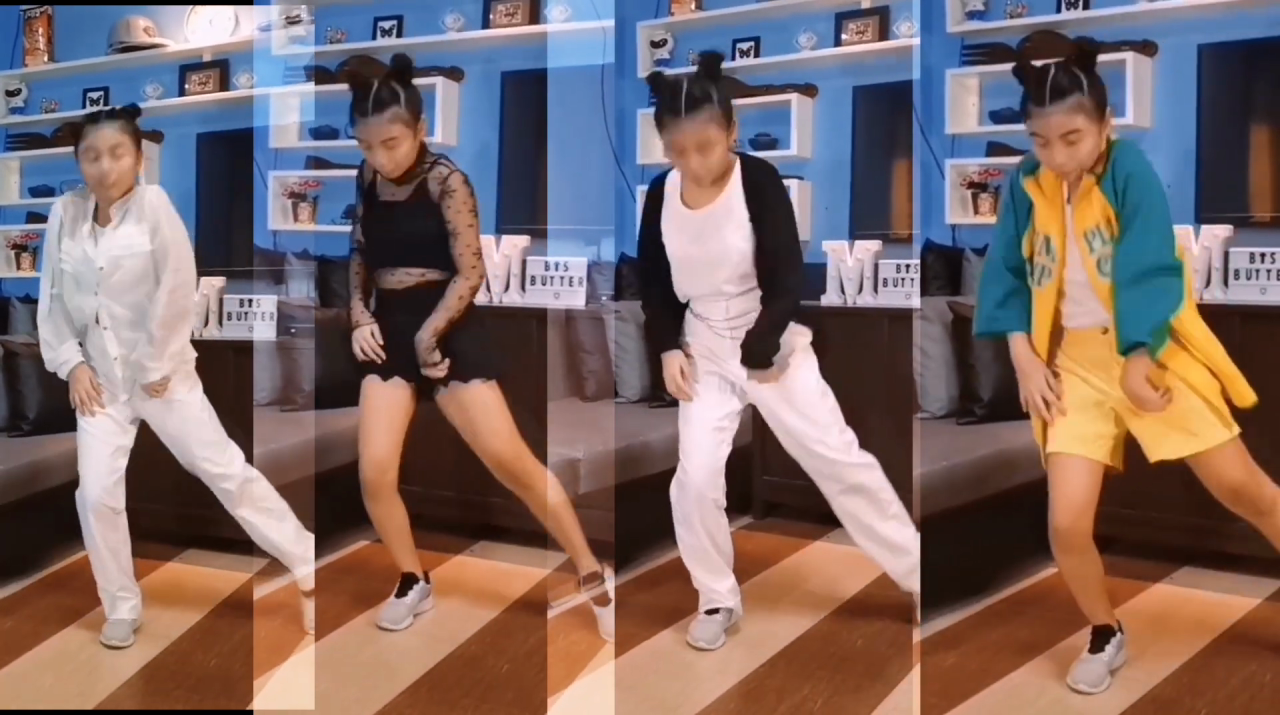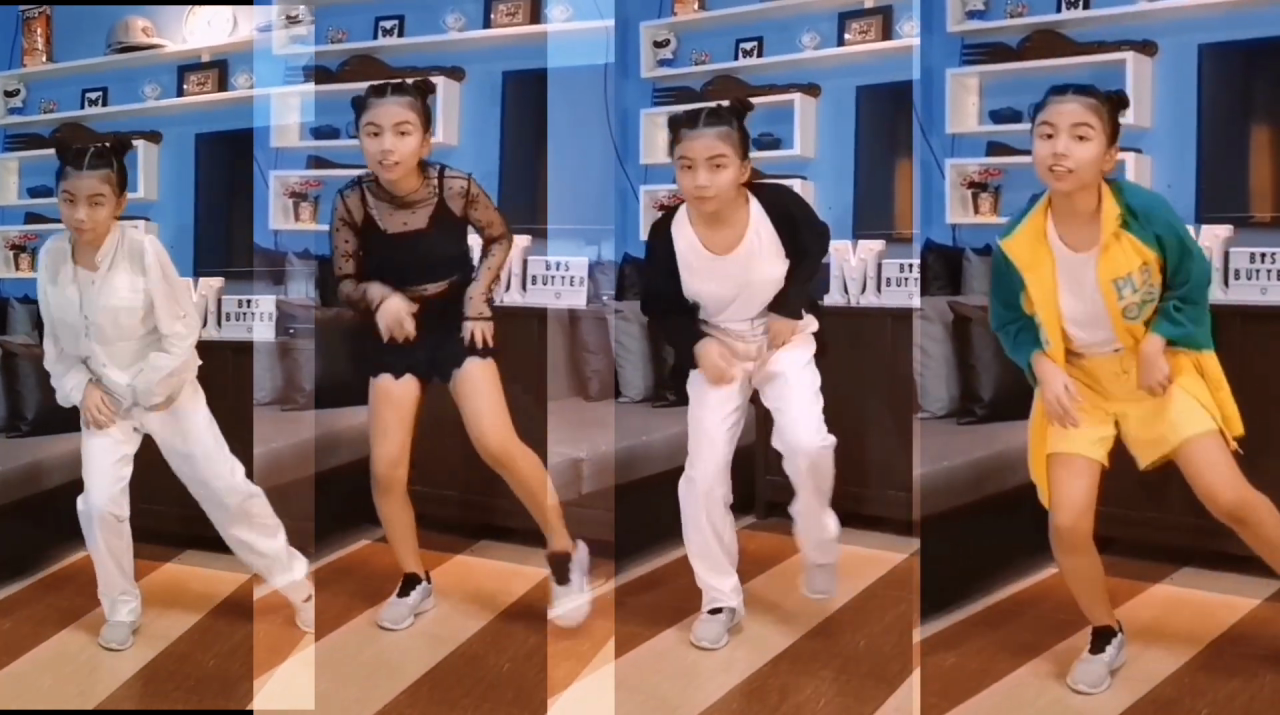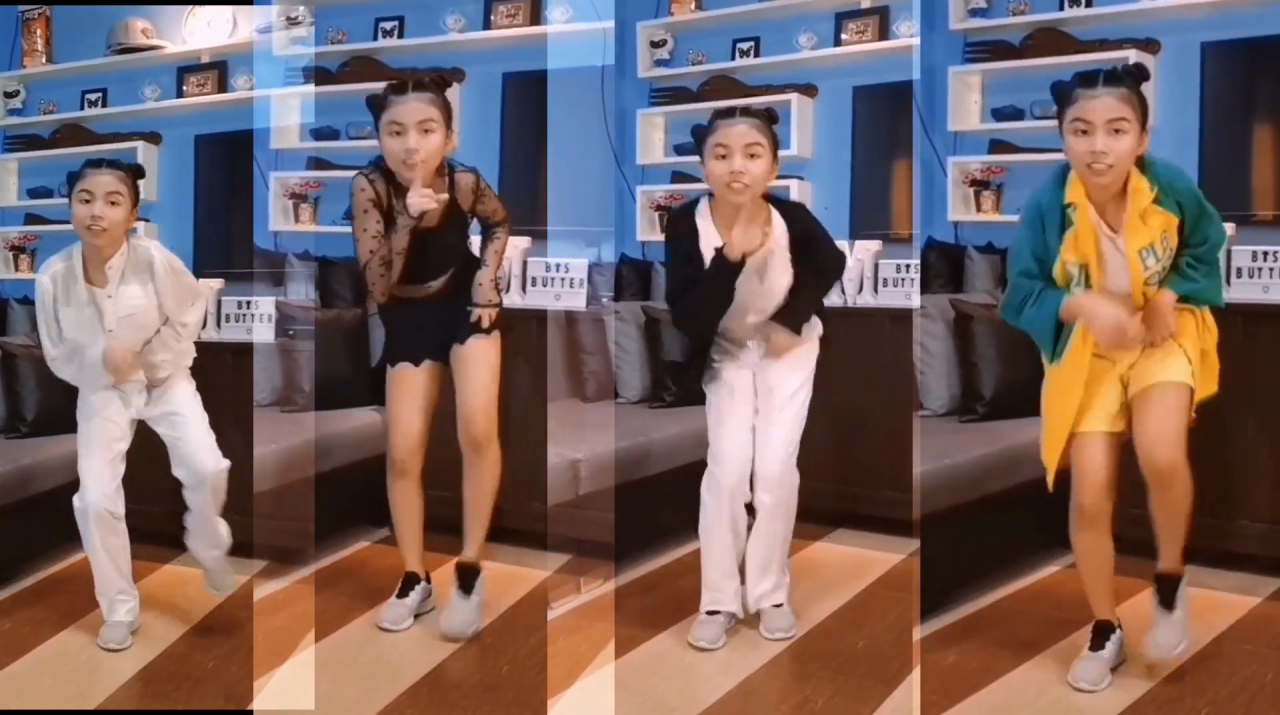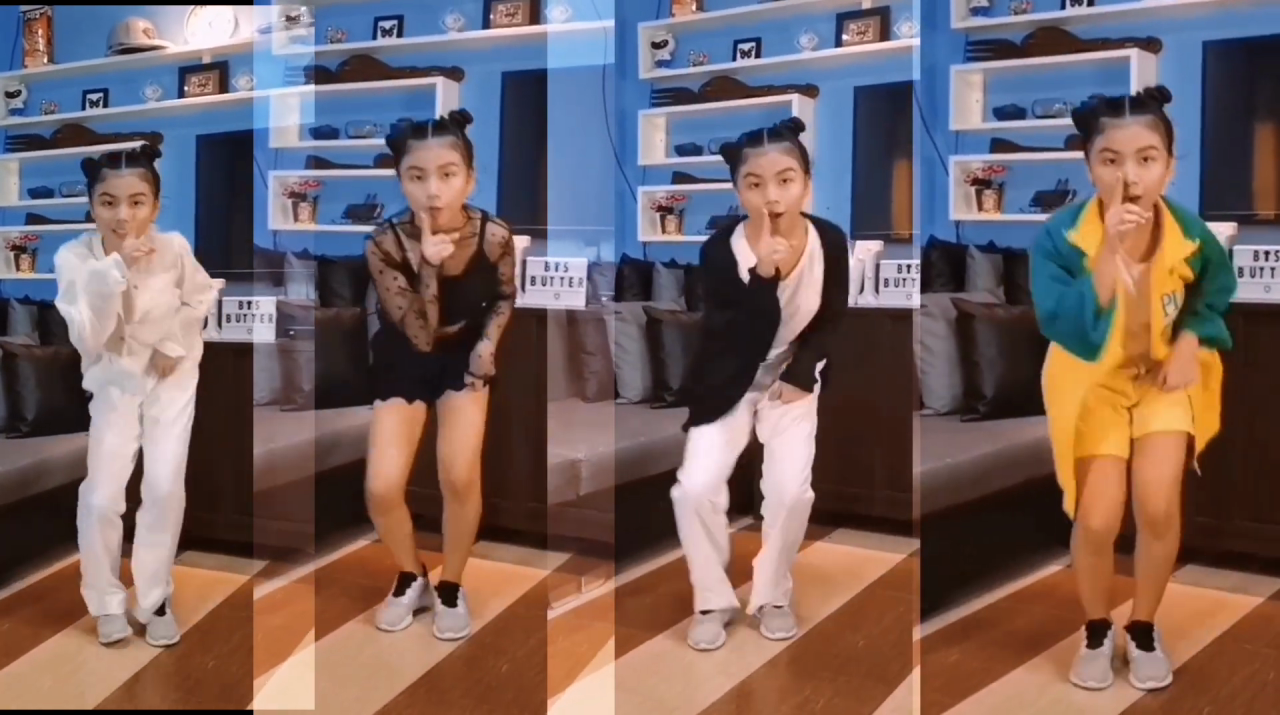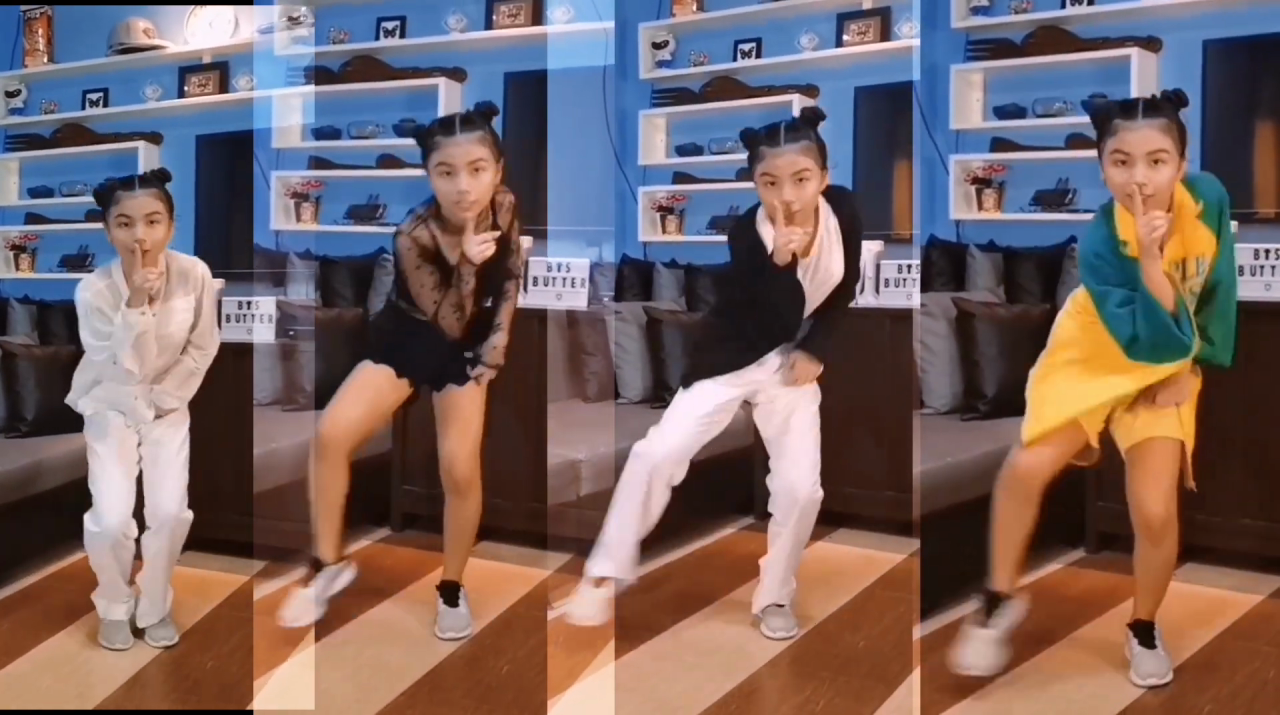
dt=0.2s
person 1, frame 1
left shoulder: (1129, 168)
right shoulder: (1026, 184)
left elbow: (1151, 268)
right elbow: (1005, 273)
left wrist: (1139, 362)
right wrist: (1023, 356)
left hip: (1151, 356)
right hip: (1074, 363)
right knee: (1067, 523)
right ankle: (1105, 633)
person 1, frame 2
left shoulder: (1145, 212)
right shoulder: (1019, 241)
left elbow: (1191, 282)
right elbow: (1010, 318)
left wrist: (1162, 346)
right wrist: (1044, 369)
left hip: (1151, 364)
right hip: (1078, 378)
left knee: (1230, 498)
right knee: (1067, 524)
right ankle: (1106, 635)
person 1, frame 3
left shoulder: (1170, 187)
right shoulder: (1048, 203)
left elbow: (1205, 241)
right elbow: (1019, 301)
left wrist: (1171, 295)
right wrist: (1086, 308)
left hip: (1160, 336)
right hip: (1085, 349)
left knee: (1164, 461)
right knee: (1091, 498)
left ankle: (1169, 579)
right ankle: (1104, 628)
person 1, frame 4
left shoulder: (1186, 234)
right shoulder: (1062, 237)
left elbow: (1219, 285)
right elbow: (1063, 324)
left wrist: (1193, 341)
right wrist: (1109, 261)
left hip: (1165, 371)
right hip: (1093, 381)
left knee: (1158, 508)
right knee: (1098, 520)
left ankle: (1143, 630)
right ankle: (1097, 629)
person 1, frame 5
left shoulder: (1206, 196)
right shoulder: (1099, 238)
left elbow: (1218, 283)
right elbow: (1145, 340)
left wrist: (1195, 363)
right wrist: (1150, 259)
left hip: (1167, 370)
right hip: (1089, 362)
left knee: (1156, 514)
right knee: (1024, 473)
left ankle: (1143, 628)
right ankle: (999, 600)
person 2, frame 1
left shoulder: (446, 180)
right shoulder: (368, 175)
left elbow: (471, 272)
left wrist: (430, 332)
right wrist: (358, 315)
left hip: (448, 330)
right hip: (390, 331)
left knee: (512, 462)
right knee: (375, 474)
left ankle: (595, 576)
right ankle: (412, 580)
person 2, frame 2
left shoulder: (456, 189)
right shoulder: (353, 202)
left elbow: (500, 237)
right elbow: (345, 279)
left wrist: (478, 296)
right wrist: (381, 297)
left hip: (454, 322)
right hip: (395, 332)
left knee: (497, 445)
right knee: (386, 473)
left ankle: (564, 553)
right ankle: (414, 580)
person 2, frame 3
left shoulder: (465, 183)
right shoulder: (367, 187)
left elbow: (499, 223)
right elbow: (378, 289)
left wrist: (489, 276)
right wrist: (408, 222)
left hip: (463, 308)
right hip: (407, 320)
left knee: (477, 430)
right knee: (404, 457)
left ankle: (469, 569)
right ankle: (415, 579)
person 2, frame 4
left shoulder: (492, 234)
right shoulder: (386, 245)
left elbow: (505, 296)
right elbow: (420, 336)
left wrist: (489, 341)
right wrist: (429, 269)
left hip: (465, 355)
right hip: (404, 361)
left knee: (459, 479)
right knee: (382, 488)
left ankle: (451, 587)
right ankle: (411, 578)
person 2, frame 5
left shoulder: (503, 207)
right shoulder: (416, 235)
right elbow: (447, 322)
left wrist: (501, 331)
right wrist: (468, 264)
left hip: (466, 343)
right hip: (404, 338)
left knee: (461, 473)
right knee: (332, 436)
left ankle: (451, 587)
right ankle: (328, 563)
person 3, frame 1
left shoulder: (758, 180)
right shoulder: (659, 193)
left elbow: (785, 275)
right elbow: (653, 280)
left wrist: (761, 354)
right wrist: (668, 347)
left hip: (772, 343)
right hip: (704, 349)
left knee: (838, 460)
right knee: (695, 481)
left ankle: (921, 574)
right ankle: (717, 598)
person 3, frame 2
left shoulder: (777, 203)
right shoulder: (668, 231)
left elbow: (816, 246)
right elbow: (658, 309)
left wrist: (789, 307)
right wrist: (698, 349)
left hip: (782, 339)
right hip: (715, 351)
left knee: (807, 444)
right knee: (704, 476)
left ankle: (818, 545)
right ankle: (721, 599)
person 3, frame 3
left shoulder: (793, 219)
right shoulder: (685, 223)
left elbow: (830, 265)
right elbow: (687, 319)
left wrist: (794, 320)
right wrist: (728, 259)
left hip: (785, 346)
right hip: (729, 352)
left knee: (775, 469)
right knee: (726, 474)
left ankle: (770, 593)
right ankle: (720, 601)
person 3, frame 4
left shoulder: (827, 240)
right shoulder: (721, 253)
left elbow: (829, 316)
right elbow: (747, 340)
left wrist: (802, 374)
right wrist: (762, 274)
left hip: (792, 375)
right hip: (730, 379)
left knee: (790, 491)
right knee: (696, 488)
left ankle: (772, 596)
right ankle: (714, 601)
person 3, frame 5
left shoulder: (840, 209)
right shoulder: (748, 234)
right elbow: (771, 322)
left wrist: (815, 350)
right wrist: (782, 262)
left hip: (793, 366)
right hip: (732, 359)
left knee: (801, 490)
right knee: (659, 453)
left ankle: (773, 596)
right ankle: (606, 572)
person 4, frame 1
left shoulder: (153, 204)
right shoulder: (64, 213)
left elbow: (176, 287)
right elbow: (51, 300)
left wrist: (157, 366)
right wrist: (70, 363)
left hip: (163, 373)
right hip: (101, 377)
left knee: (227, 472)
right knee: (96, 493)
left ankle: (306, 569)
right ankle: (122, 606)
person 4, frame 2
left shoulder: (143, 249)
right shoulder: (52, 257)
left elbow: (181, 331)
right elbow: (57, 342)
left wrist: (151, 392)
right wrist: (82, 388)
left hip: (167, 389)
right hip: (106, 397)
left knee: (227, 489)
right knee: (99, 504)
left ankle: (296, 581)
right ankle: (121, 610)
person 4, frame 3
left shoulder: (153, 259)
right shoulder: (54, 274)
left elbow: (190, 310)
right elbow: (59, 355)
left wrist: (157, 362)
right wrist: (104, 363)
left hip: (163, 378)
right hip: (98, 390)
left knee: (207, 470)
right knee: (96, 500)
left ankle: (208, 547)
right ankle: (120, 609)
person 4, frame 4
left shoulder: (174, 248)
right shoulder: (73, 258)
left elbow: (201, 296)
right elbow: (87, 338)
left wrist: (174, 345)
right wrist: (118, 267)
left hip: (171, 374)
right hip: (115, 381)
left knee: (163, 488)
right knee: (101, 496)
left ankle: (155, 599)
right ankle: (108, 604)
person 4, frame 5
left shoulder: (194, 273)
right shoulder: (95, 289)
left elbow: (203, 344)
right elbow: (127, 367)
left wrist: (171, 395)
right wrist: (137, 304)
left hip: (166, 407)
right hip: (110, 408)
left knee: (170, 514)
right knee: (112, 521)
left ankle: (154, 610)
right ankle: (115, 607)
